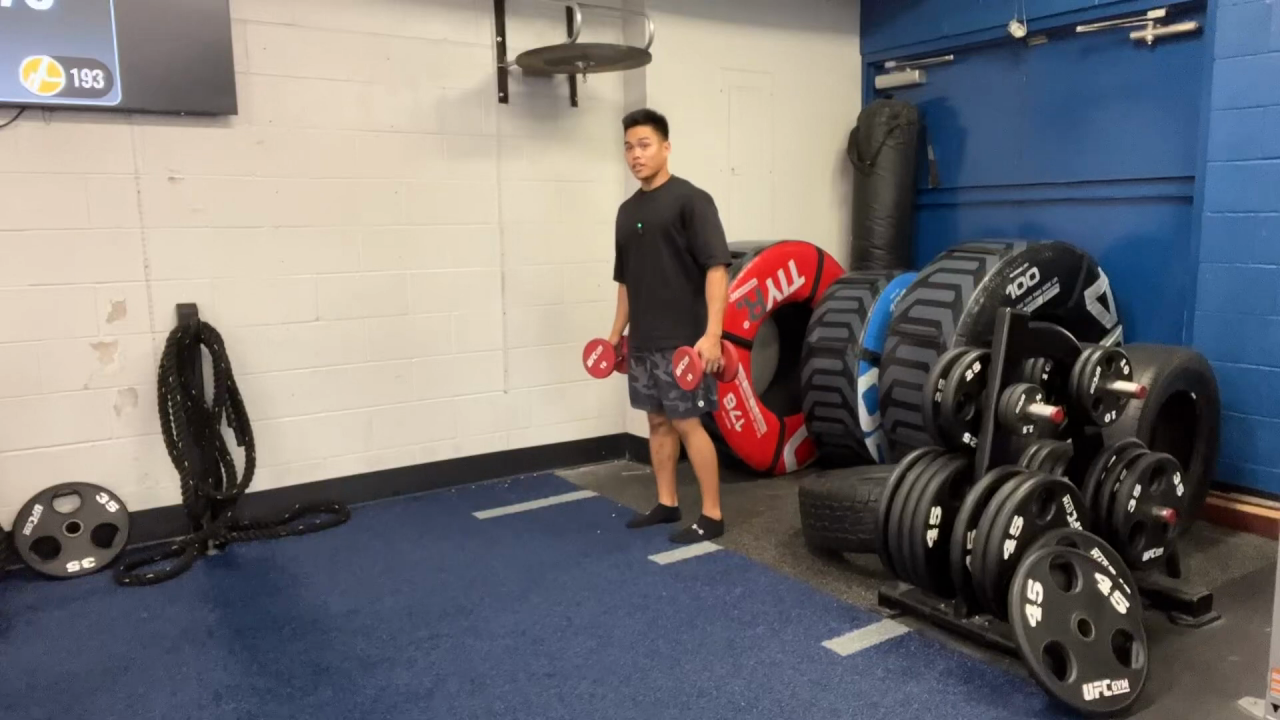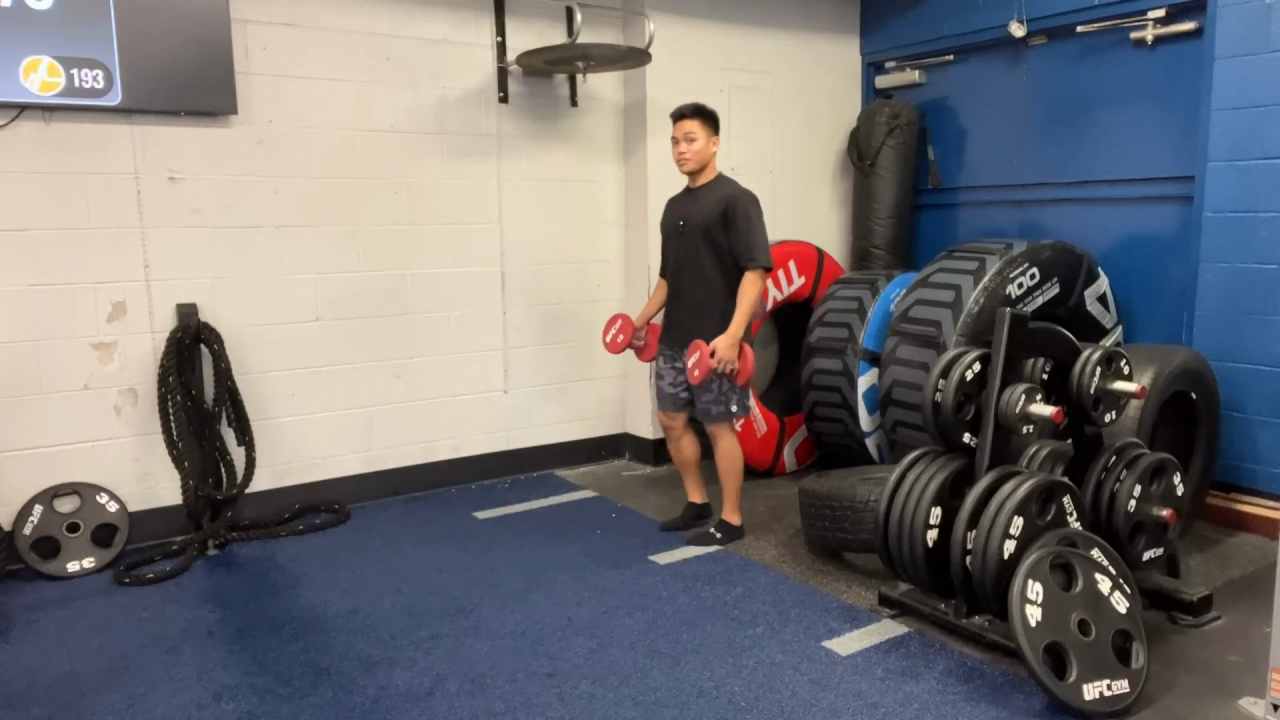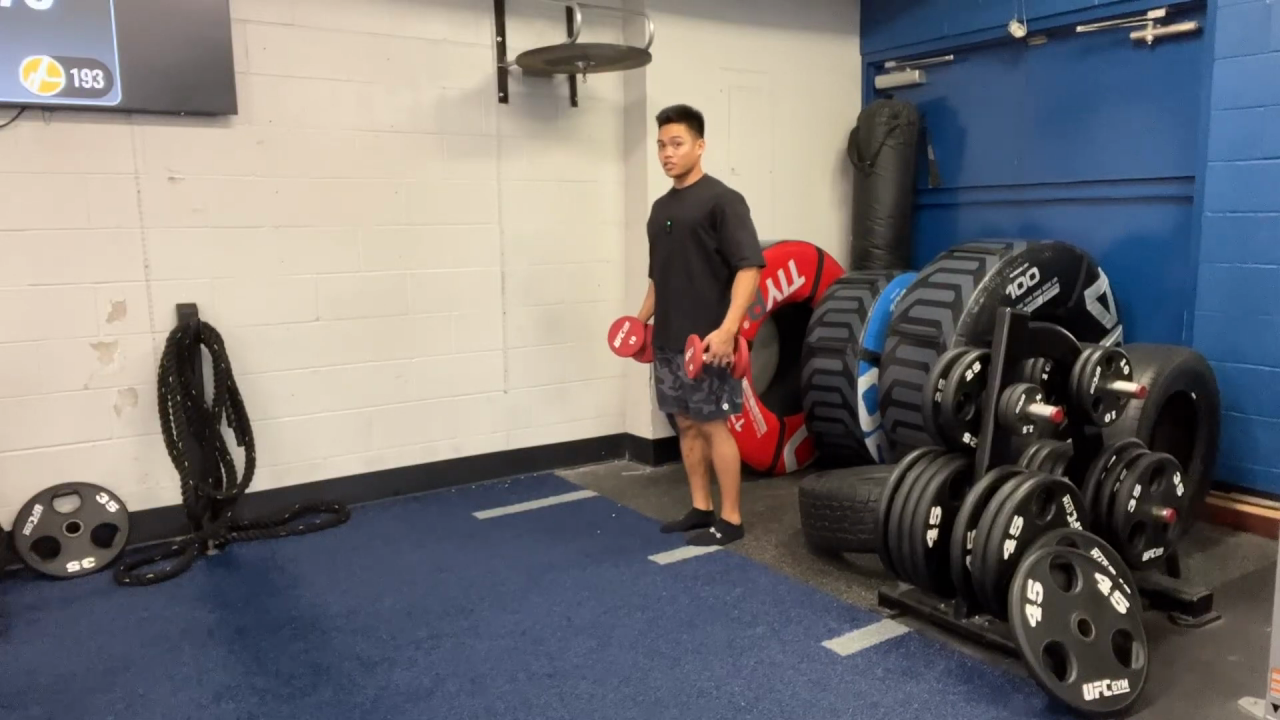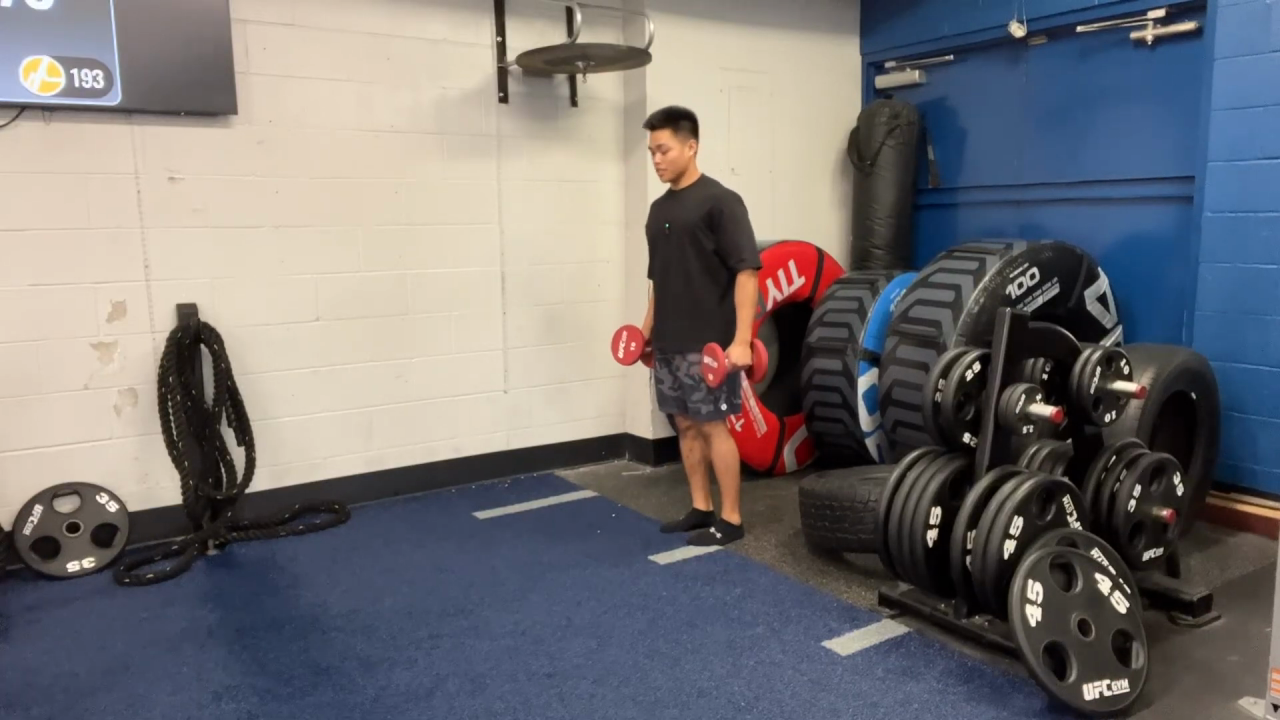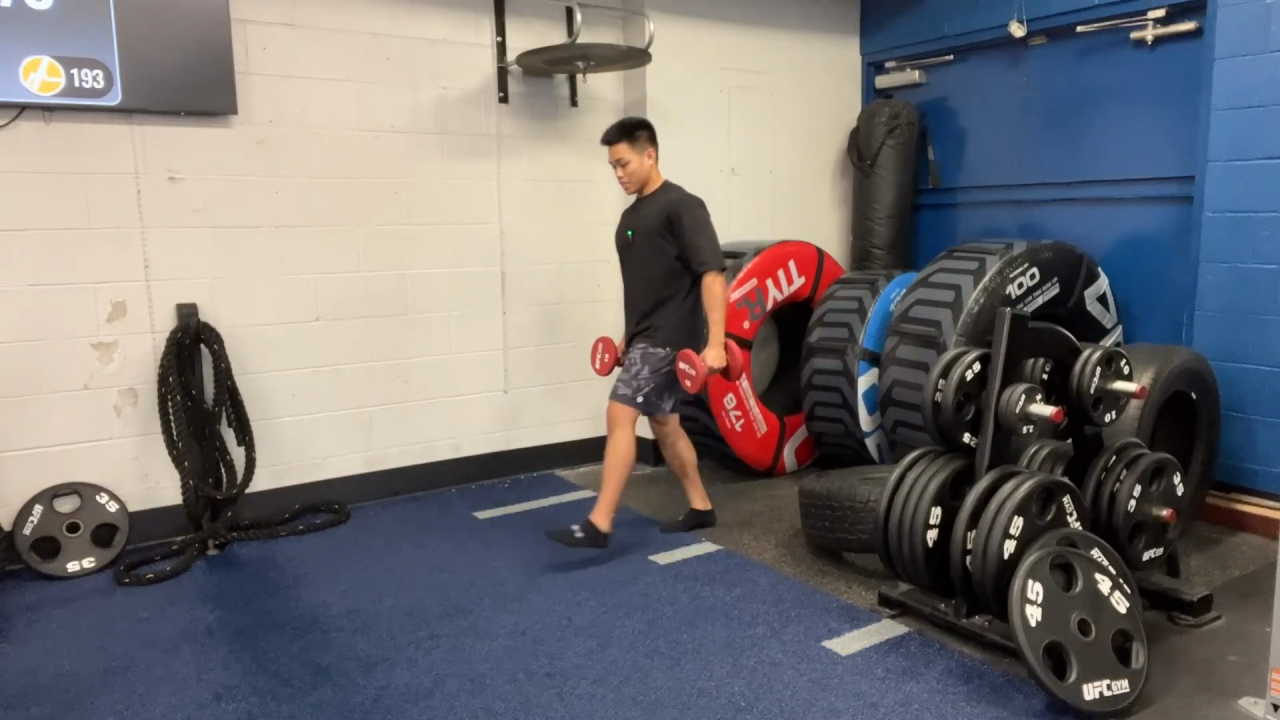
dt=1s
person 1, frame 1
left shoulder: (691, 200)
right shoulder: (628, 210)
left elbow: (717, 267)
left wrist: (712, 333)
right wrist: (616, 332)
left hip: (683, 339)
right hip: (644, 341)
left knee: (687, 423)
right knee: (658, 421)
left ankle: (711, 515)
right ankle: (666, 504)
person 1, frame 2
left shoulder: (736, 200)
right shoulder: (674, 205)
left elbow: (756, 270)
left wrist: (733, 334)
right wrist: (644, 317)
left hip: (714, 342)
right hip: (675, 340)
left knee: (718, 427)
right knee: (672, 420)
left ankle: (731, 520)
right ankle: (696, 502)
person 1, frame 3
left shoulder: (722, 200)
right shoulder: (662, 207)
left elbow: (749, 266)
left wrist: (727, 328)
right wrist: (641, 320)
left hip: (706, 340)
right hip: (668, 339)
left knee: (714, 425)
right knee: (686, 424)
left ankle: (731, 519)
right ankle: (700, 509)
person 1, frame 4
left shoulder: (720, 201)
right shoulder: (659, 208)
left elbow: (747, 271)
left wrist: (741, 339)
right wrist: (648, 327)
left hip: (707, 344)
right hip: (668, 343)
left knee: (713, 427)
right knee: (686, 425)
left ankle: (731, 520)
right ankle: (700, 509)
person 1, frame 5
left shoulder: (681, 206)
right shoulder: (632, 215)
left elbow: (712, 273)
left wrist: (715, 342)
right wrist: (626, 338)
left hip: (668, 337)
right hip: (644, 337)
left knee: (620, 415)
right knee: (663, 423)
left ankle: (598, 523)
right ankle: (700, 507)
